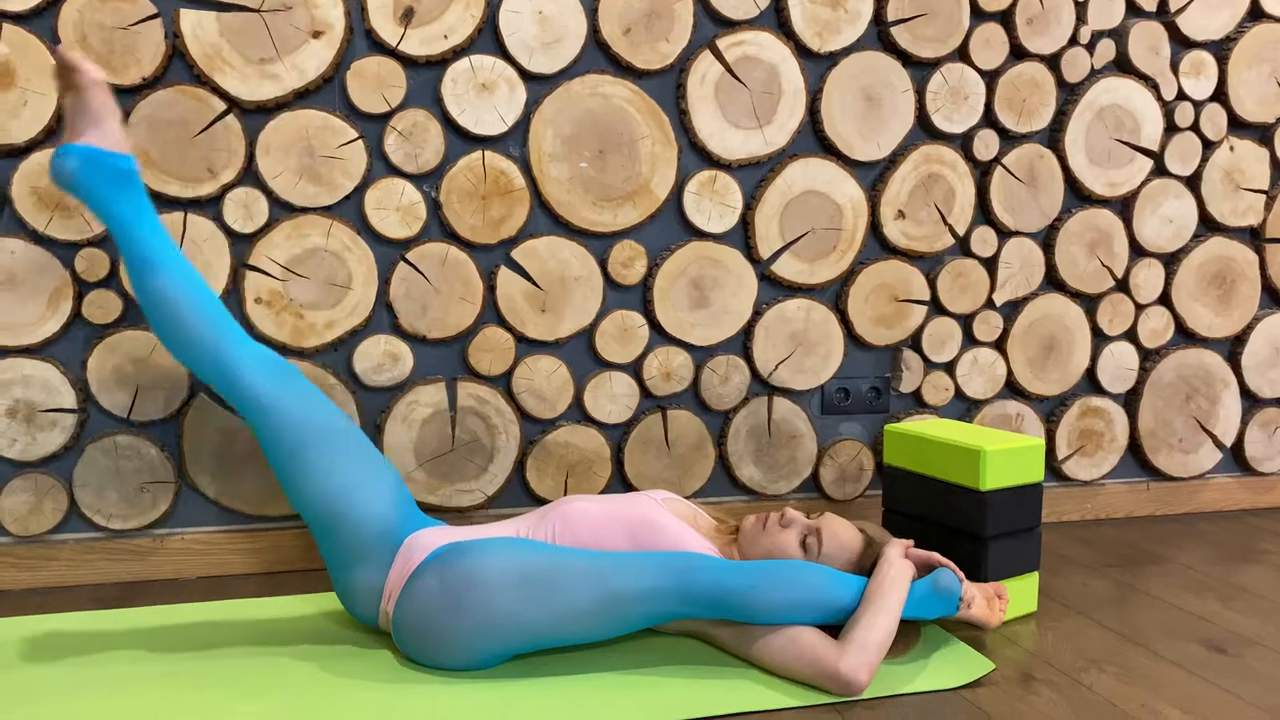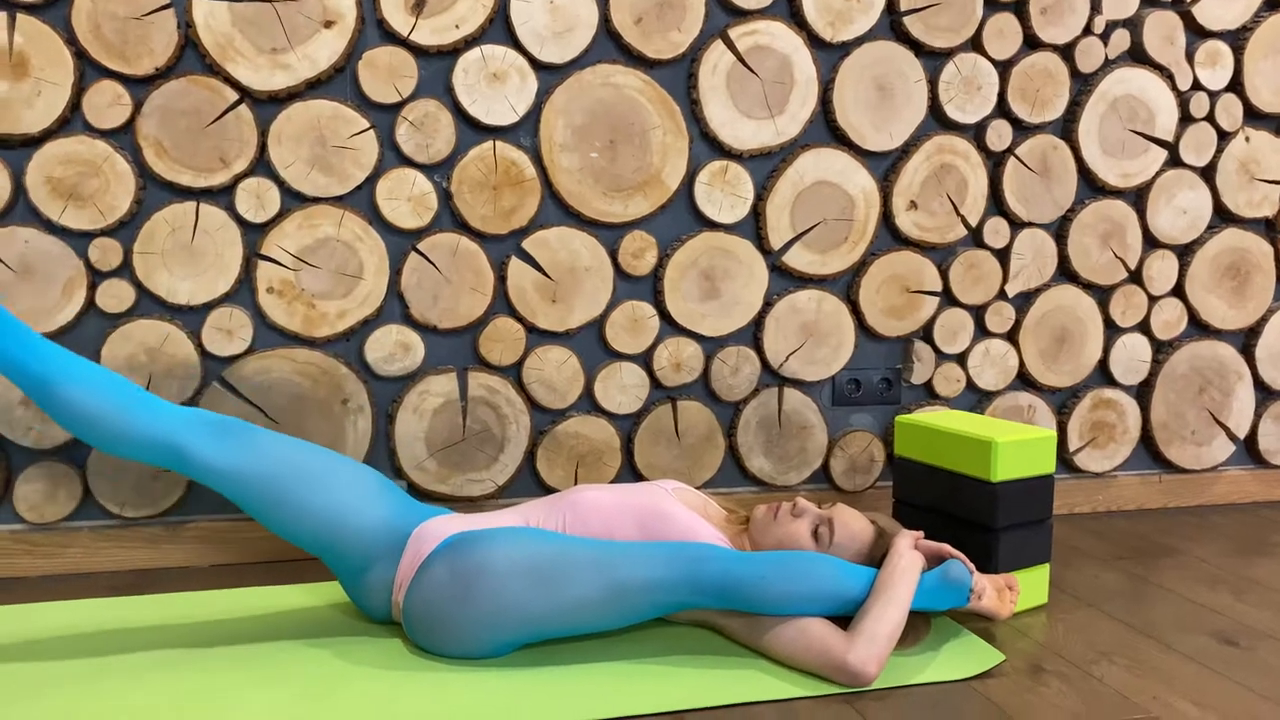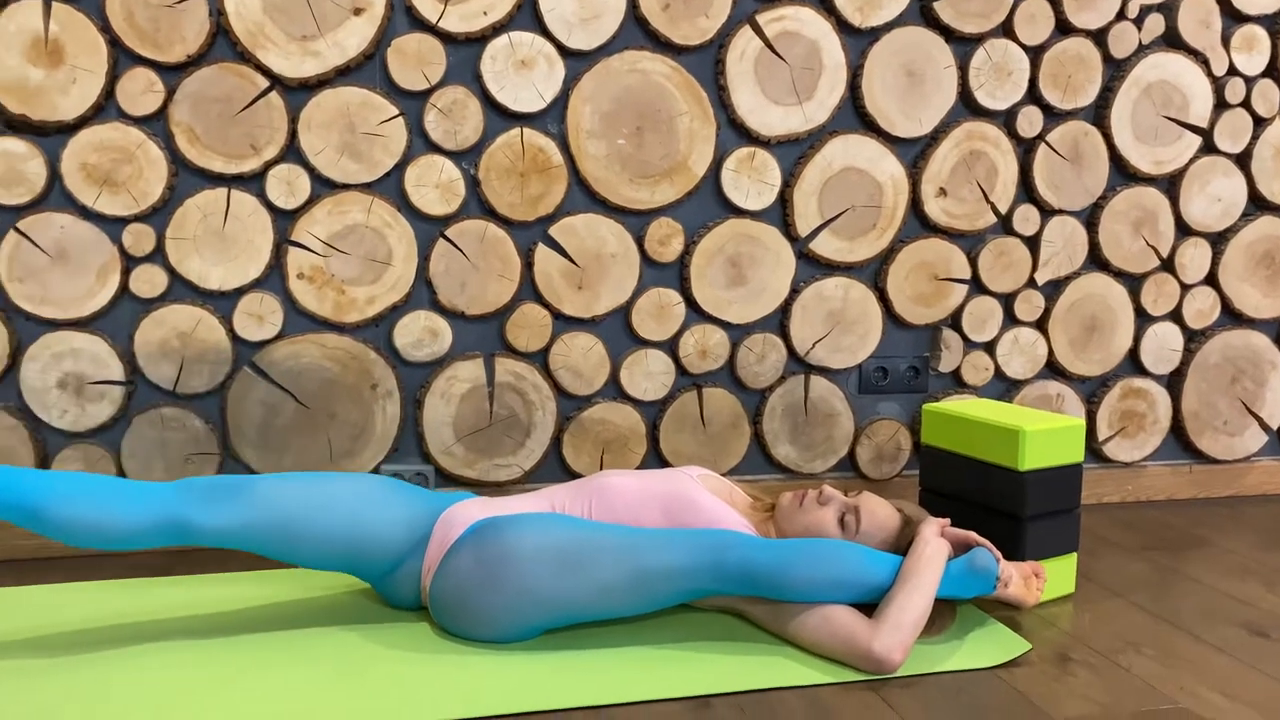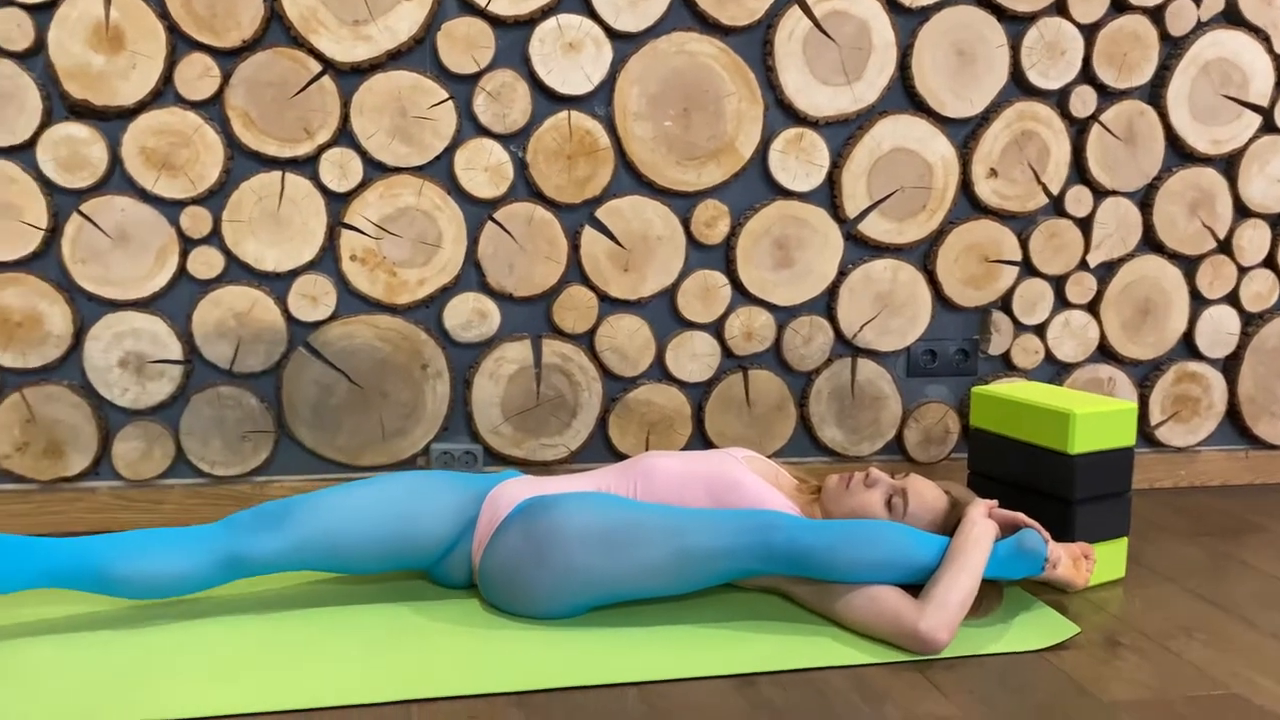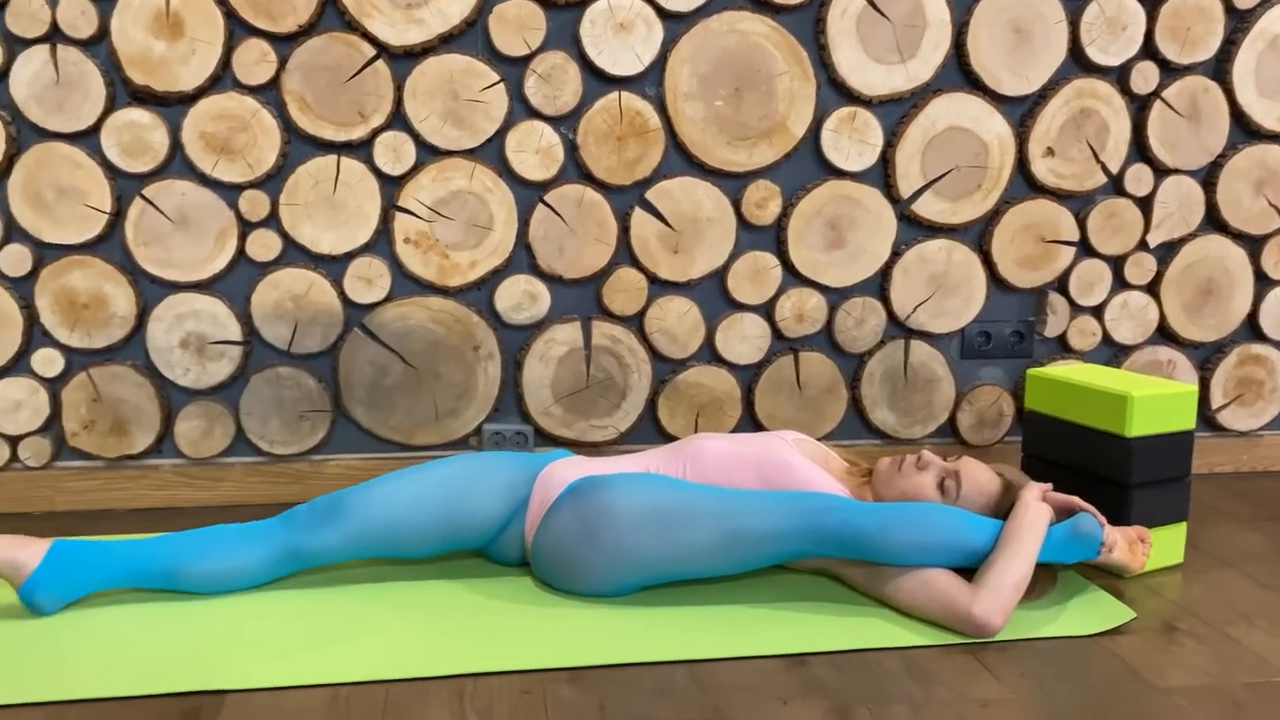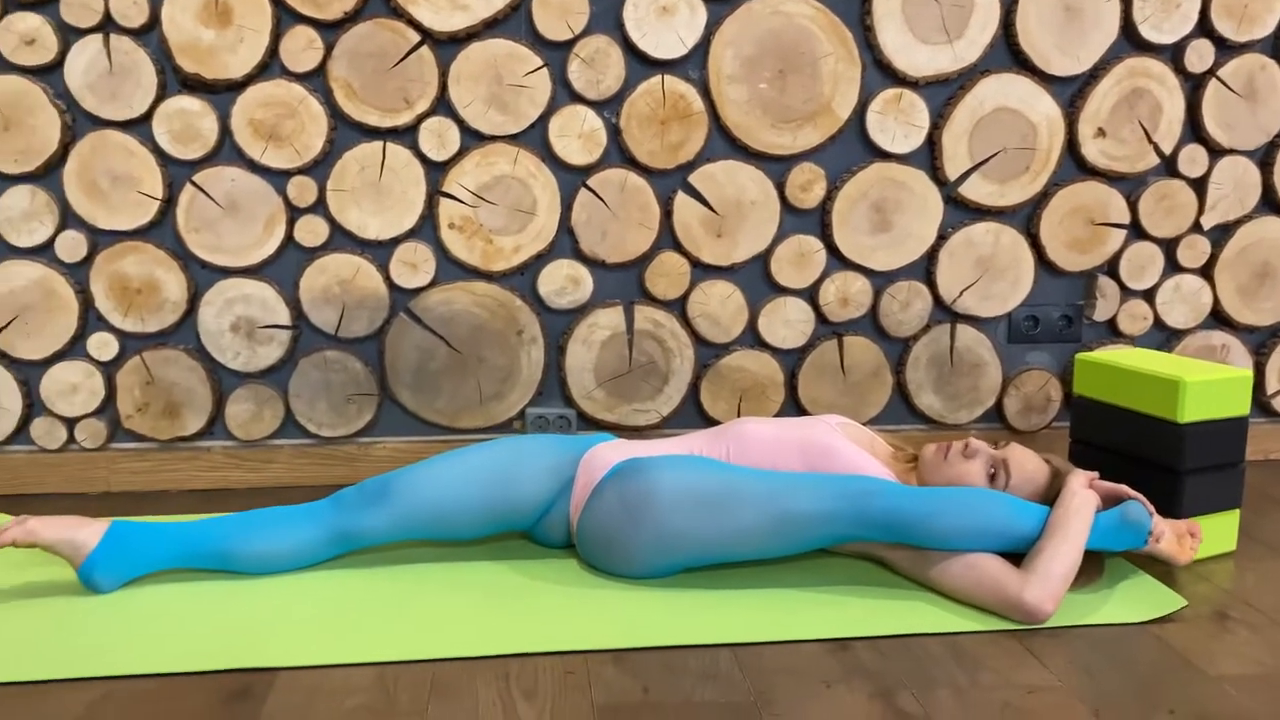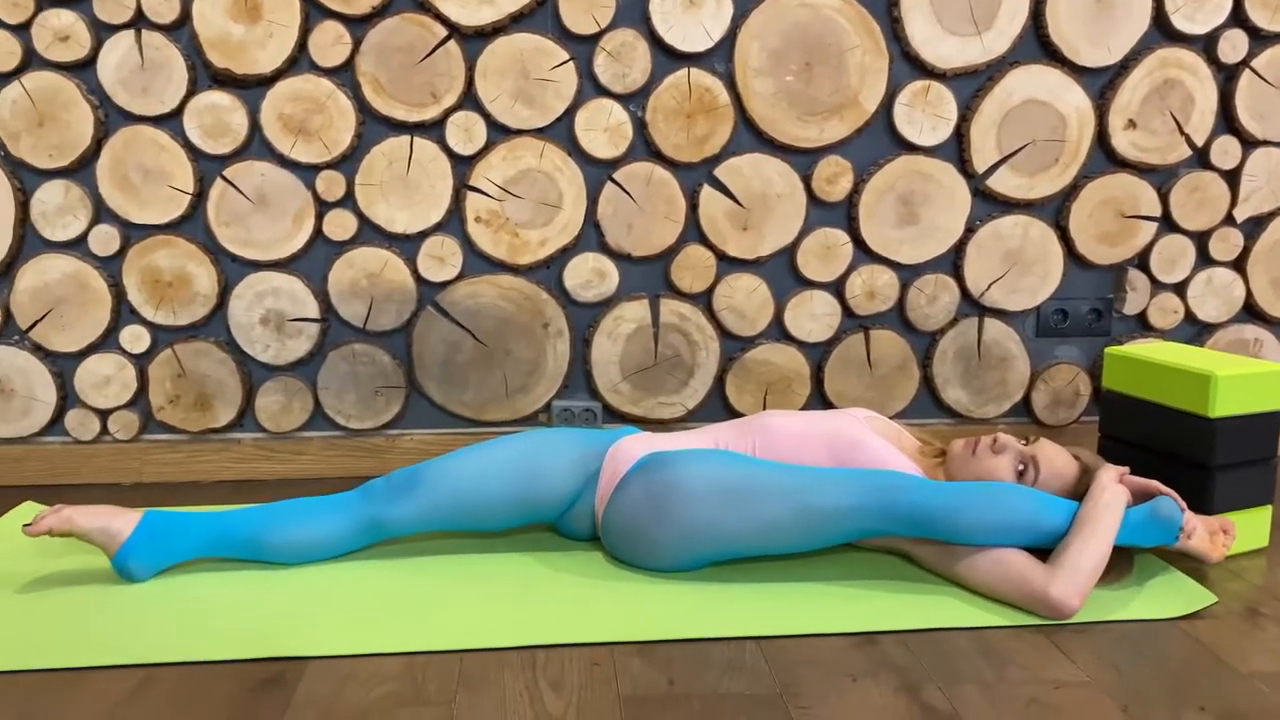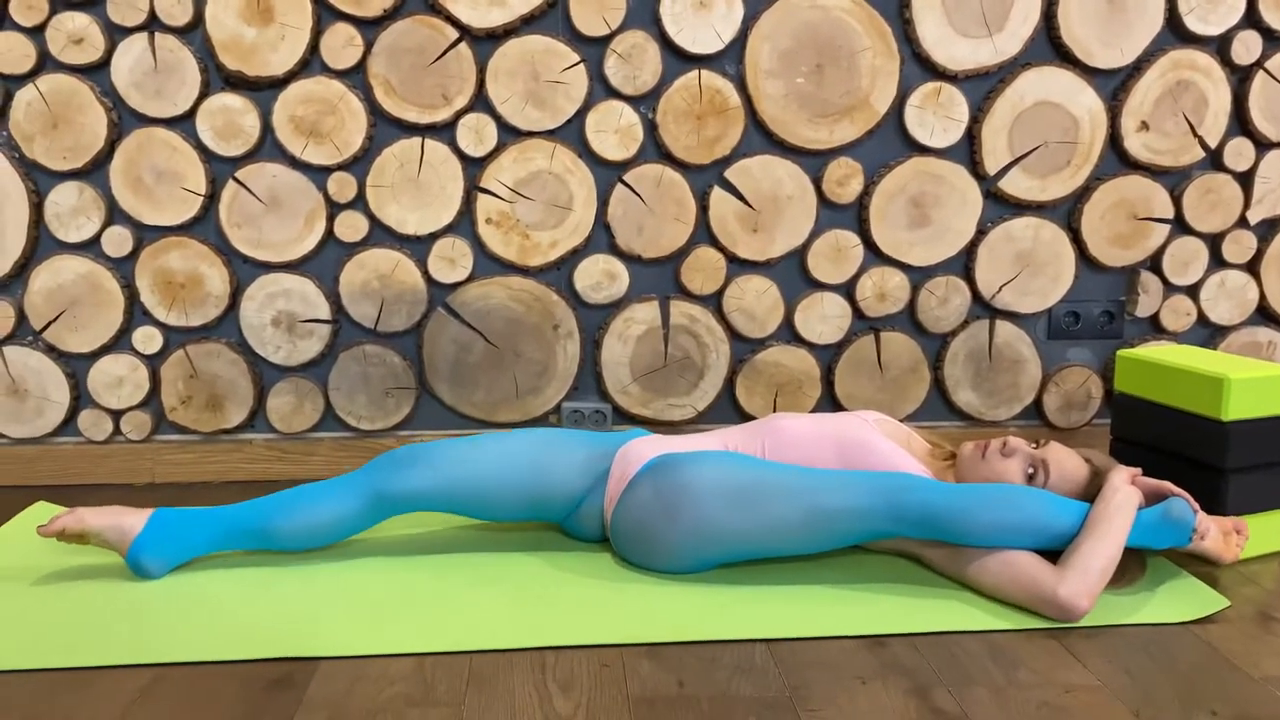
dt=0.4s
person 1, frame 1
left shoulder: (730, 597)
right shoulder: (701, 524)
left elbow: (849, 673)
left wrist: (897, 581)
left hip: (448, 604)
right hip: (401, 557)
person 1, frame 2
left shoulder: (732, 578)
right shoulder: (707, 512)
left elbow: (859, 660)
left wrist: (910, 572)
left hip: (460, 591)
right hip: (414, 536)
right knee: (193, 437)
person 1, frame 3
left shoulder: (762, 572)
right shoulder: (725, 494)
left elbow: (882, 648)
left wrist: (936, 561)
left hip: (487, 580)
right hip: (442, 522)
right knee: (198, 502)
person 1, frame 4
left shoulder: (810, 552)
right shoulder: (771, 476)
left elbow: (927, 628)
left wrist: (978, 539)
left hip: (539, 558)
right hip: (490, 502)
right knee: (247, 534)
person 1, frame 5
left shoulder: (862, 535)
right shoulder: (821, 459)
left elbow: (982, 613)
left wrist: (1030, 523)
left hip: (588, 539)
right hip: (541, 484)
right knee: (306, 533)
person 1, frame 6
left shoulder: (908, 523)
right shoulder: (868, 442)
left elbow: (1030, 596)
left wrist: (1082, 512)
left hip: (633, 517)
right hip: (586, 467)
right knee: (356, 513)
right ankle: (122, 546)
person 1, frame 7
left shoulder: (936, 513)
right shoulder: (897, 437)
left elbow: (1060, 591)
left wrist: (1111, 505)
left hip: (659, 511)
right hip: (613, 460)
right knee: (385, 503)
right ankle: (156, 535)
person 1, frame 8
left shoulder: (944, 516)
right shoulder: (907, 442)
left elbow: (1065, 592)
left wrist: (1124, 507)
left hip: (666, 511)
right hip: (620, 463)
right knee: (398, 471)
right ankle: (170, 530)
